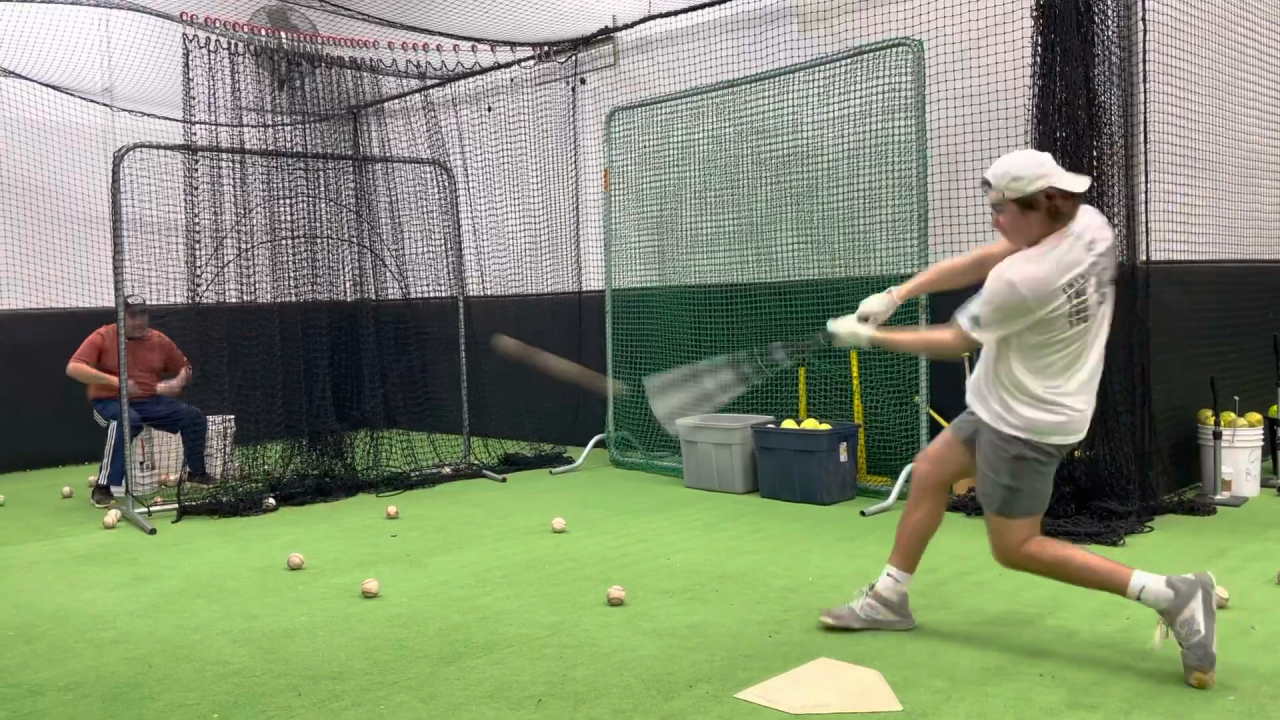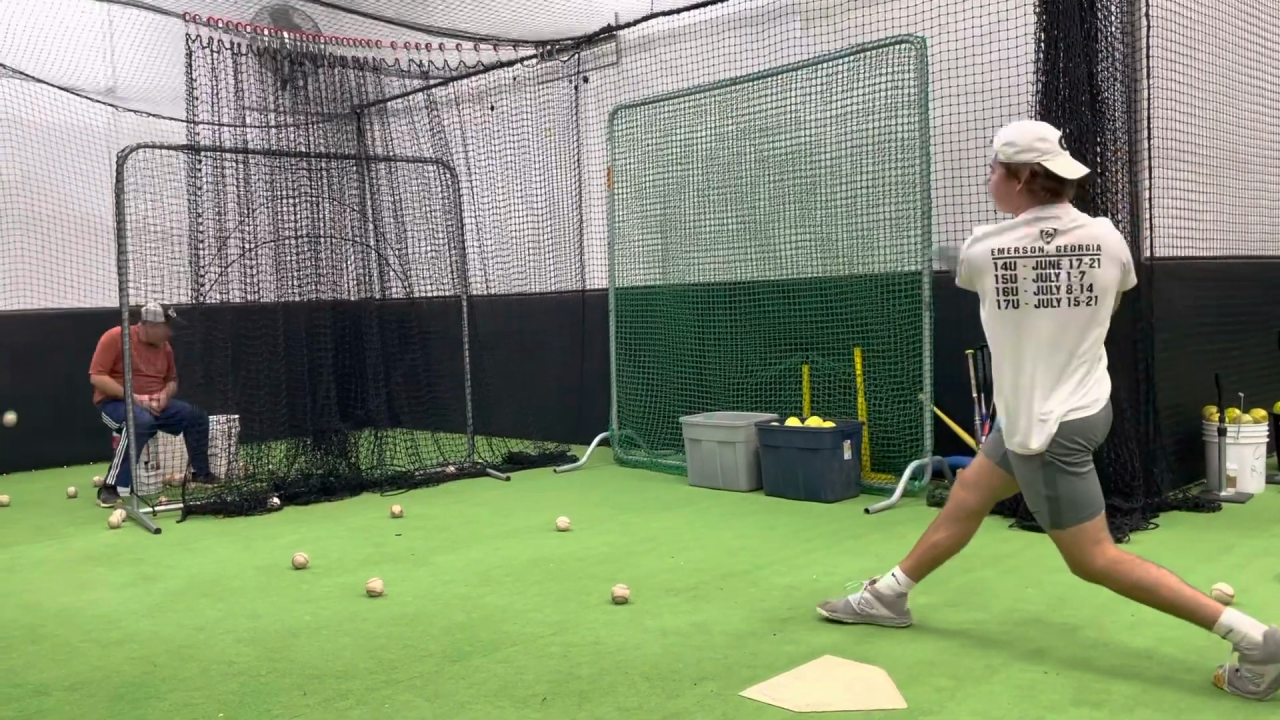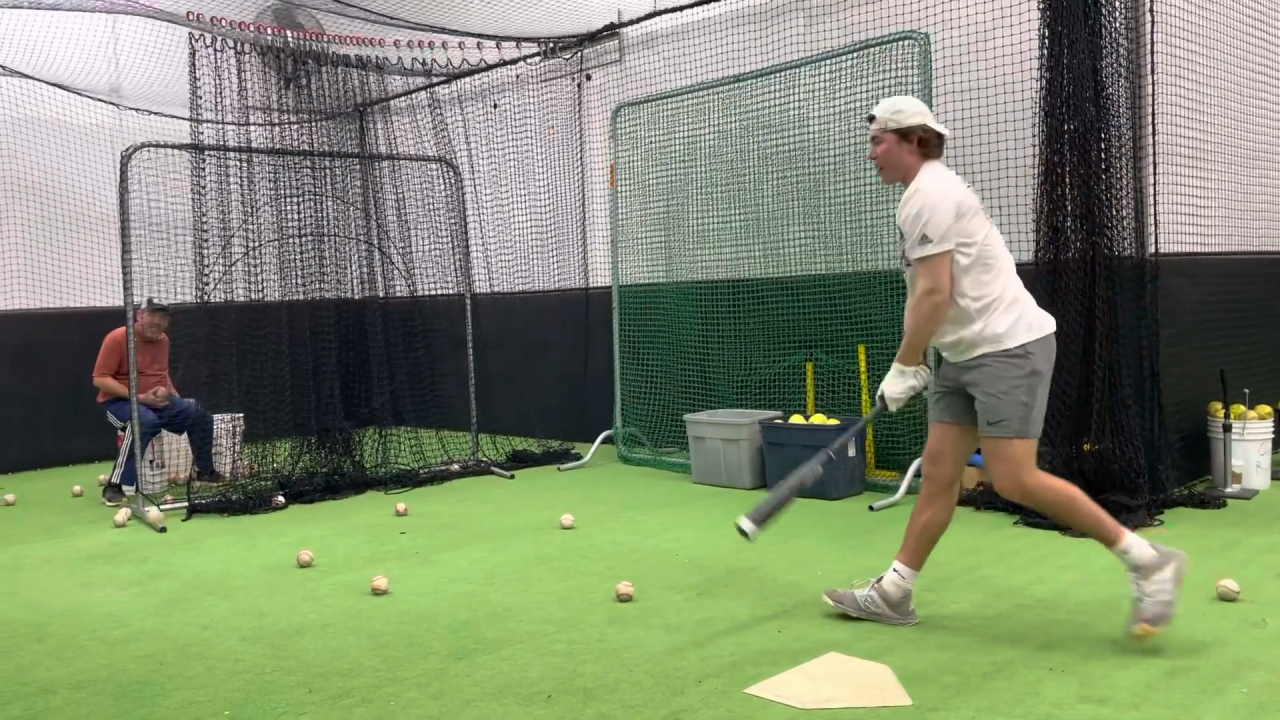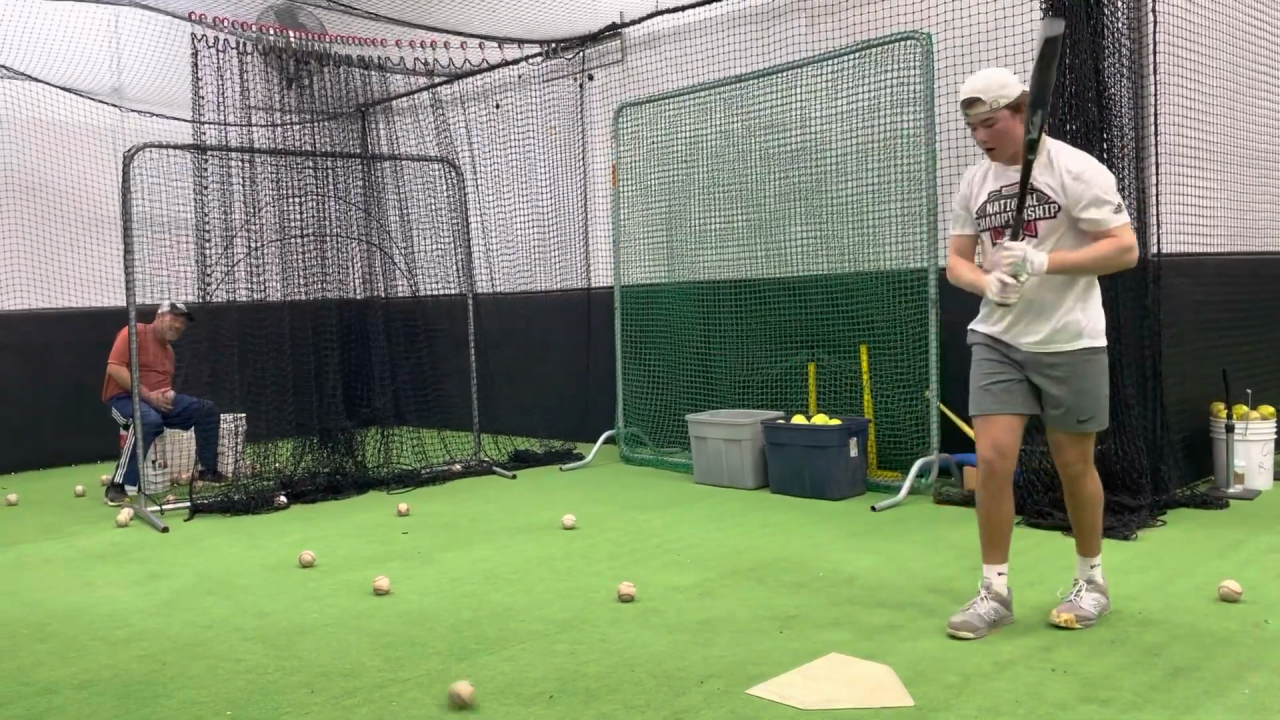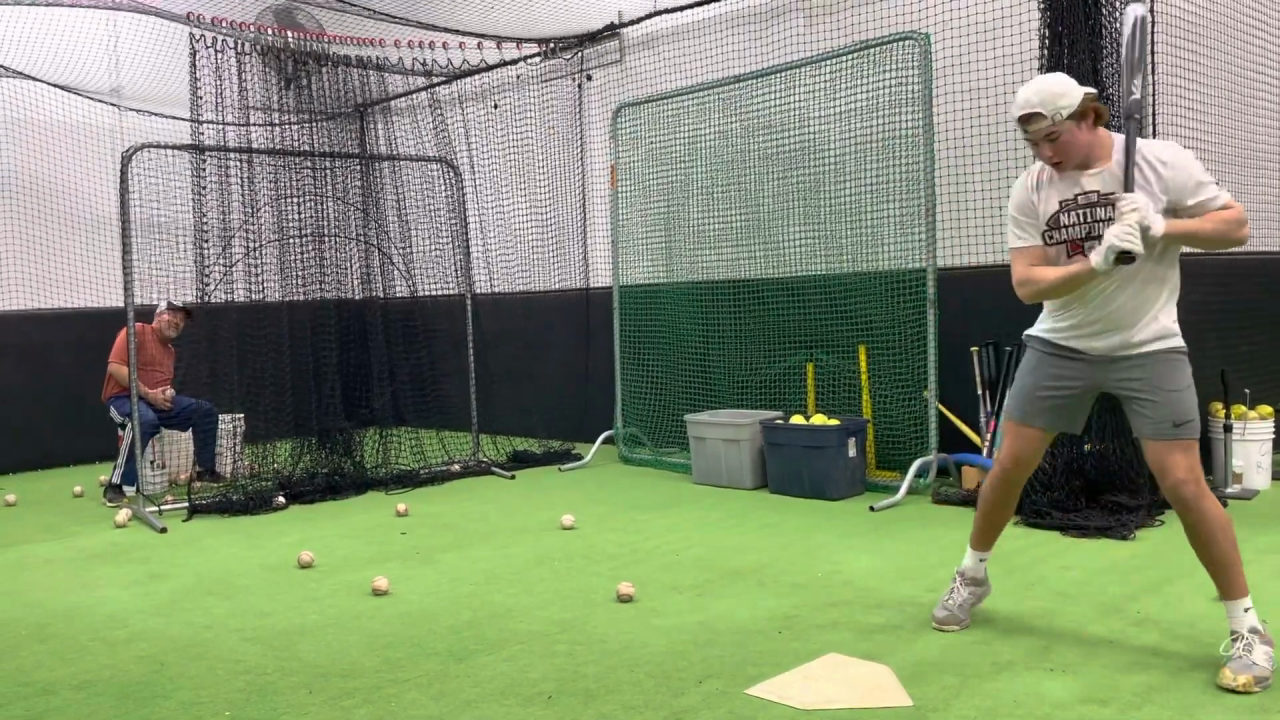
dt=1s
person 1, frame 1
left shoulder: (1022, 281)
right shoulder: (1091, 222)
left elbow: (955, 343)
right elbow: (994, 253)
left wrist: (874, 336)
right wrist: (894, 295)
left hip: (1025, 421)
right hip: (1014, 403)
left knee: (1014, 548)
right knee: (927, 474)
left ankle: (1172, 596)
right ankle: (888, 597)
person 1, frame 2
left shoulder: (983, 247)
right shoulder: (1105, 237)
left hip: (1045, 424)
right hip: (1075, 405)
left knee: (1093, 560)
right knee: (965, 498)
right ankle: (887, 595)
person 1, frame 3
left shoulder: (927, 196)
right shoulder: (930, 191)
left elbow: (933, 294)
right elbow: (932, 294)
left wrist: (904, 369)
right wrist: (916, 365)
left hip: (1010, 348)
right hip: (965, 355)
left knee: (1015, 481)
right knee: (938, 473)
left ankle: (1144, 558)
right ankle: (893, 591)
person 1, frame 4
left shoulder: (1077, 169)
right shoulder: (973, 181)
left elbow: (1125, 249)
right elbow: (956, 262)
left wrist: (1044, 263)
right wrist: (989, 284)
left hip: (1072, 342)
right hip: (998, 340)
left knee: (1074, 465)
right knee: (993, 461)
left ankle: (1091, 581)
right ankle: (995, 591)
person 1, frame 5
left shoulder: (1162, 161)
right shoulder: (1030, 188)
left elbow: (1235, 227)
right elbow: (1026, 282)
left wrist: (1162, 228)
right wrist: (1094, 263)
left hip: (1148, 347)
right hip: (1060, 345)
left knee: (1185, 484)
right knee: (1009, 465)
left ankle: (1248, 628)
right ankle: (971, 574)
person 2, frame 1
left shoulder: (161, 340)
right shoulder: (103, 337)
left elbow: (185, 368)
right elbow: (73, 368)
left wrist: (178, 383)
right wrist: (115, 381)
left hip: (151, 402)
right hip: (111, 402)
left knee: (194, 417)
right knee: (127, 421)
left ankle: (196, 473)
right ankle: (104, 487)
person 2, frame 2
left shoulder: (164, 347)
right shoulder: (115, 337)
left elbow: (172, 380)
right elbow: (97, 377)
left wrist: (164, 395)
right wrist: (134, 397)
left hip: (154, 403)
right hip: (115, 401)
left knee: (197, 417)
right knee: (142, 422)
left ankle: (201, 473)
right ankle: (111, 487)
person 2, frame 3
left shoulder: (163, 341)
right shoulder: (118, 338)
right elbow: (100, 379)
left wrist: (177, 399)
right wrist: (140, 397)
left hip: (157, 401)
right hip: (120, 401)
left knee: (200, 415)
right knee: (145, 421)
left ankle: (205, 471)
right ankle: (116, 486)
person 2, frame 4
left shoulder: (169, 351)
right shoulder: (136, 333)
right elbow: (114, 368)
left wrist: (168, 396)
right wrist: (148, 395)
left hip: (159, 401)
right hip: (124, 398)
left knee: (207, 410)
right knee: (149, 421)
left ankle: (208, 470)
right ankle: (119, 486)
person 2, frame 5
left shoulder: (170, 350)
right shoulder: (136, 332)
right elbow: (115, 367)
left wrist: (168, 395)
right wrist: (147, 393)
left hip: (158, 401)
right hip: (124, 397)
left knee: (205, 411)
right knee: (146, 420)
left ankle: (205, 471)
right ankle: (116, 486)
